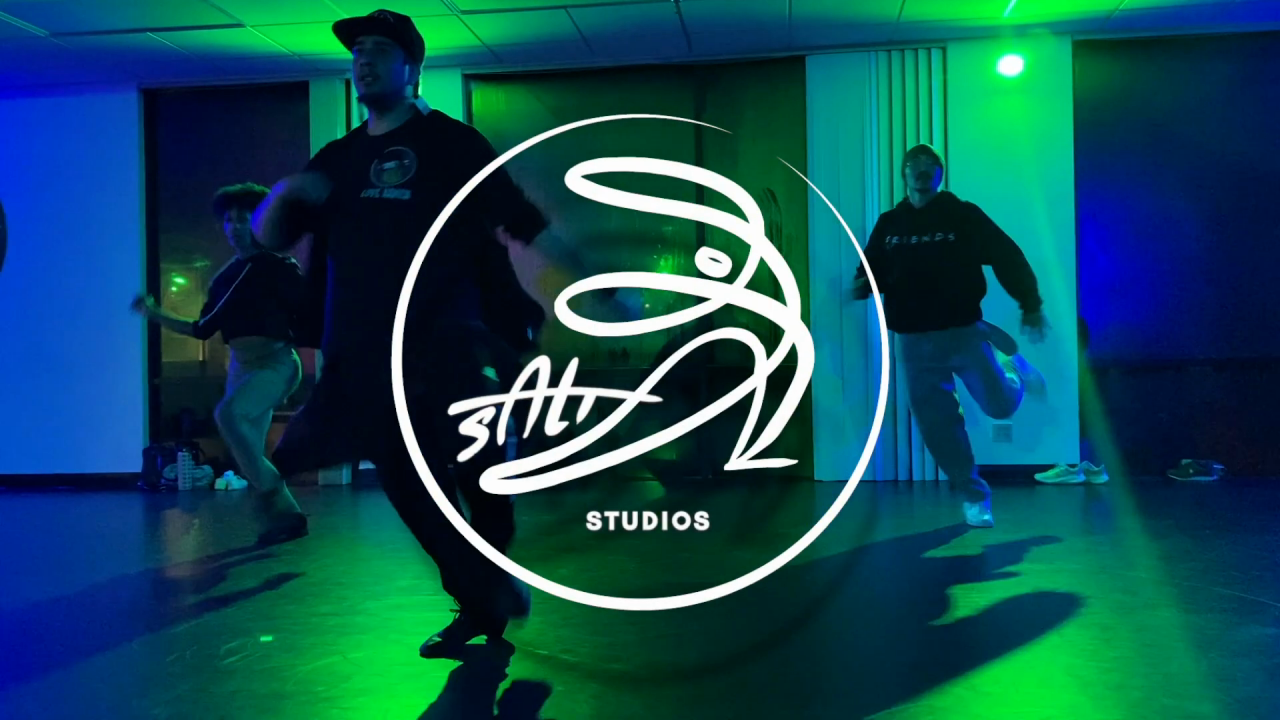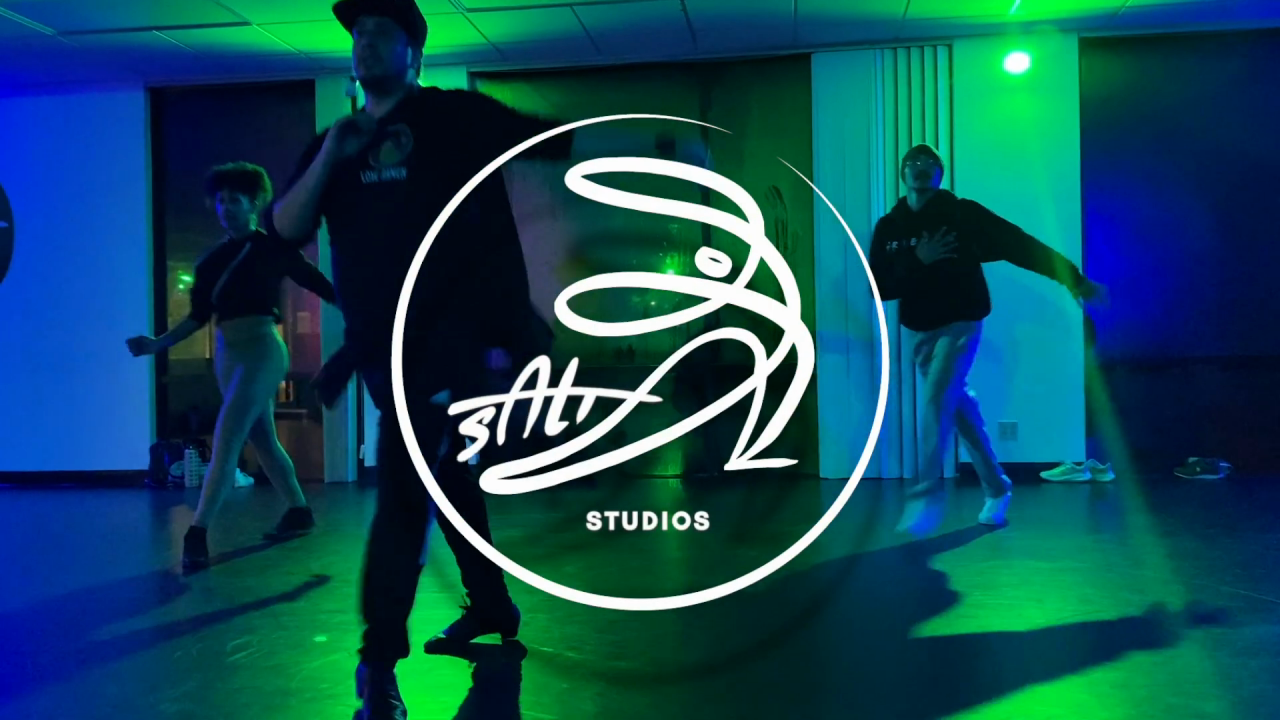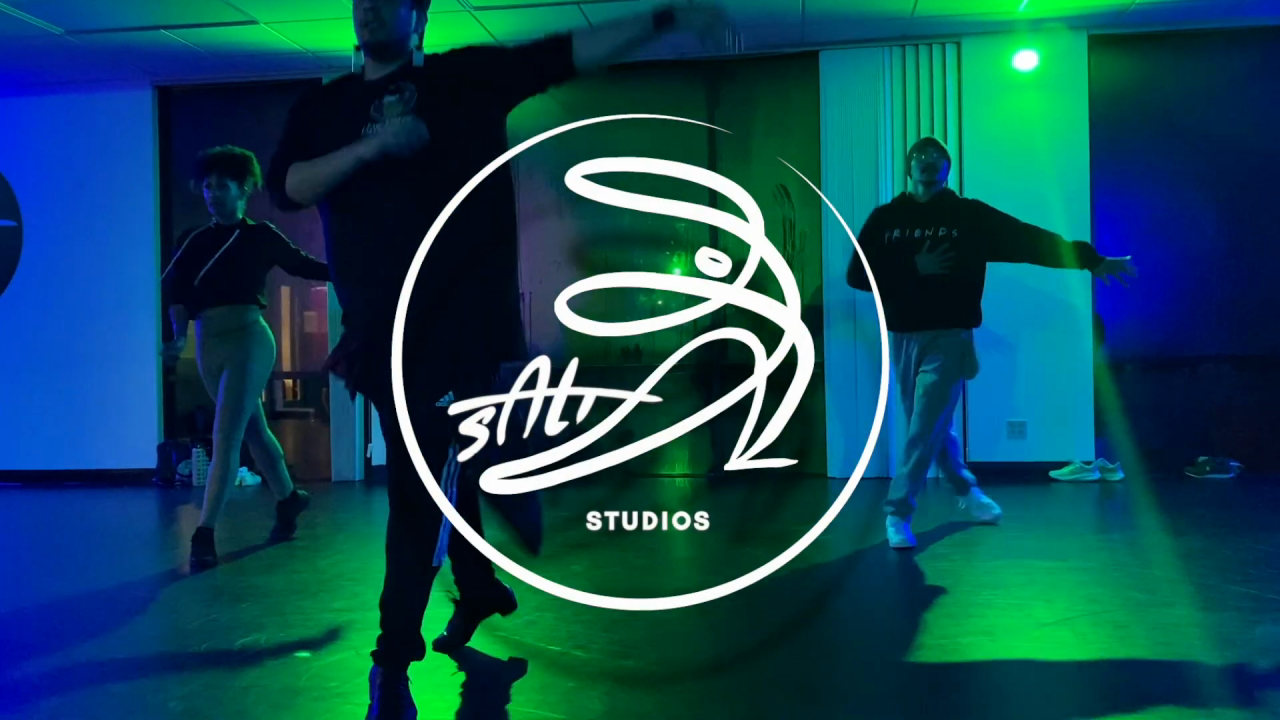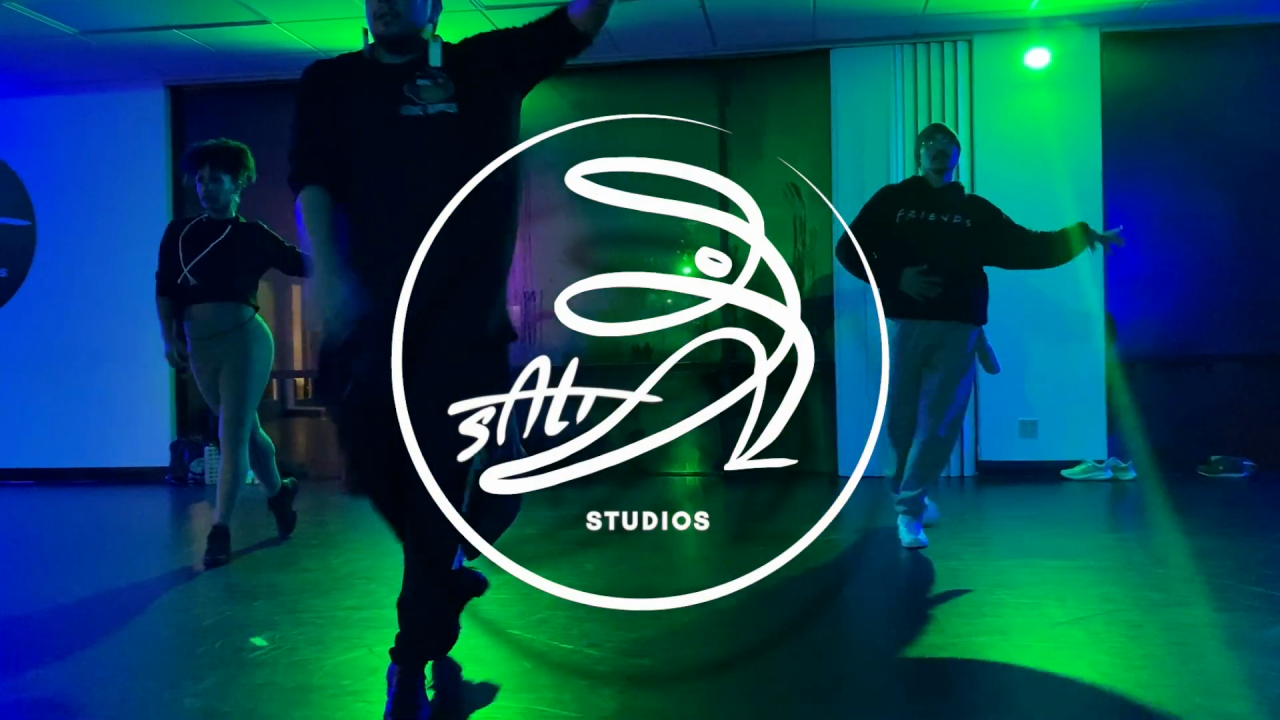
dt=0.2s
person 1, frame 1
left shoulder: (456, 145)
right shoulder: (336, 159)
left elbow: (525, 223)
right elbow: (267, 234)
right wrist: (284, 194)
left hip: (448, 344)
right hip: (367, 357)
left knee: (472, 470)
right knee: (409, 490)
left ankle: (498, 580)
right ankle: (477, 607)
person 1, frame 2
left shoulder: (456, 117)
right shoulder: (331, 148)
left elbow: (560, 139)
right elbow: (284, 229)
left wrist: (661, 146)
right wrist: (327, 159)
left hip: (457, 336)
right hip: (385, 345)
left knee: (408, 481)
right knee: (440, 484)
left ankle: (379, 654)
right ankle: (491, 605)
person 1, frame 3
left shoulder: (464, 76)
right shoulder: (322, 107)
right elbow: (288, 189)
right wrist: (364, 148)
left hip: (456, 320)
right hip: (376, 328)
left knee: (422, 483)
right knee: (439, 475)
left ankle: (393, 657)
right ankle: (481, 589)
person 1, frame 4
left shoulder: (482, 66)
right shoulder: (329, 82)
right elbow: (309, 180)
right wrist: (328, 270)
left hip: (462, 316)
right hip: (372, 317)
left knee: (444, 480)
right knee: (379, 472)
left ankle: (414, 656)
right ankle: (450, 577)
person 2, frame 1
left shoulder: (279, 267)
right shoulder: (224, 278)
right elbow: (203, 330)
right wrist: (155, 316)
left hip: (276, 363)
right hip: (241, 369)
left knee: (227, 415)
right knee: (246, 455)
left ankle: (268, 495)
right ankle: (290, 515)
person 2, frame 2
left shoulder: (272, 246)
right shoulder: (212, 260)
left elbow: (317, 282)
right elbow: (198, 317)
right wrist: (158, 343)
left hip: (262, 351)
right hip: (227, 357)
left knee: (228, 434)
right knee: (263, 439)
left ankle: (197, 532)
right ankle: (299, 510)
person 2, frame 3
left shoulder: (260, 236)
right shoulder: (190, 241)
left elbow: (306, 267)
right elbow: (177, 296)
right wrist: (178, 338)
left hip: (248, 340)
right hip: (208, 347)
left knee: (225, 436)
right knee: (253, 429)
left ankle: (205, 531)
right ankle: (288, 498)
person 2, frame 4
left shoulder: (252, 235)
right shoulder: (178, 232)
left elbow: (300, 265)
right elbow: (165, 292)
right wrist: (171, 339)
left hip: (244, 339)
right hip: (201, 347)
left knee: (233, 437)
right knee: (246, 428)
left ankle: (220, 530)
right ankle: (279, 491)
person 3, frame 1
left shoulder: (964, 215)
right shoulder: (889, 224)
left elbow: (1008, 257)
right elbow: (872, 271)
left wrist: (1031, 305)
right wrist: (860, 284)
left hip: (962, 330)
right hip: (913, 338)
left knee: (999, 405)
right knee: (938, 425)
left ankle: (1012, 366)
right ankle: (975, 497)
person 3, frame 2
left shoulder: (965, 214)
right shoulder: (888, 227)
left elbow: (1022, 245)
right elbow: (878, 286)
left wrist: (1075, 280)
right wrist: (913, 263)
left hip: (960, 325)
right hip: (922, 333)
left knee: (938, 401)
right knee: (960, 412)
left ankle: (926, 495)
right ankle: (997, 489)
person 3, frame 3
left shoulder: (969, 215)
right shoulder: (885, 218)
left elbow: (1030, 241)
right elbow: (858, 276)
left wrist: (1094, 260)
right wrist: (914, 269)
left hip: (950, 335)
right hip: (903, 337)
left knee: (925, 424)
right knee: (935, 421)
left ankle: (899, 512)
right ankle: (966, 489)
person 3, frame 4
left shoulder: (975, 210)
right shoulder: (892, 199)
left elbow: (1028, 248)
right elbow: (849, 250)
left wrist: (1084, 236)
right wrist: (895, 280)
left hip: (958, 329)
right hip: (907, 326)
left knee: (940, 421)
right knee: (901, 418)
left ankle: (910, 509)
right ankle: (907, 490)
